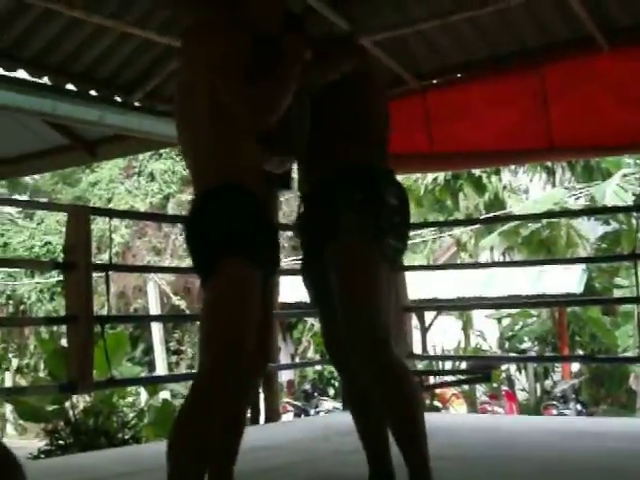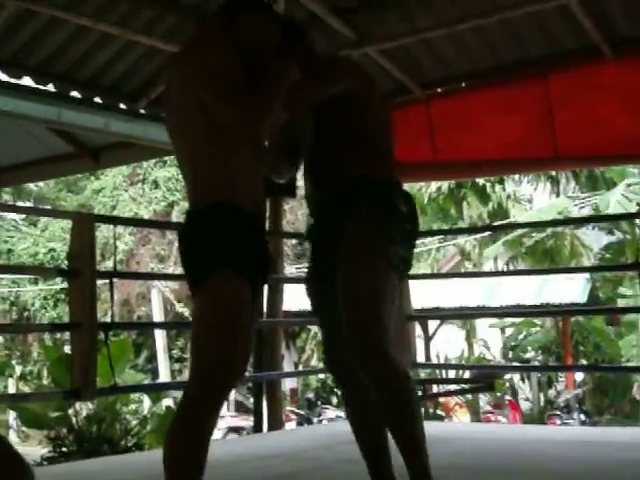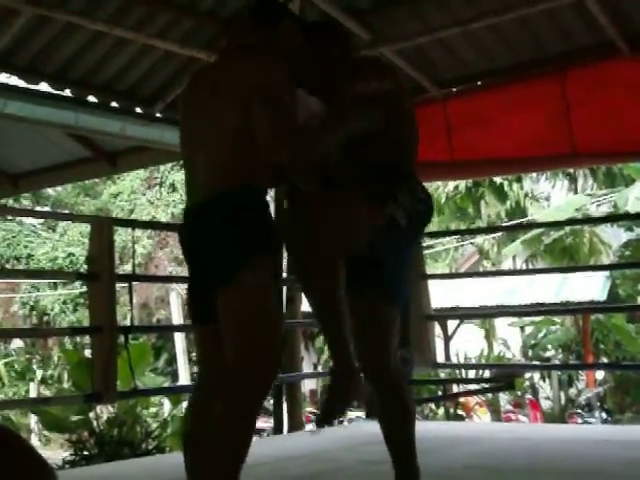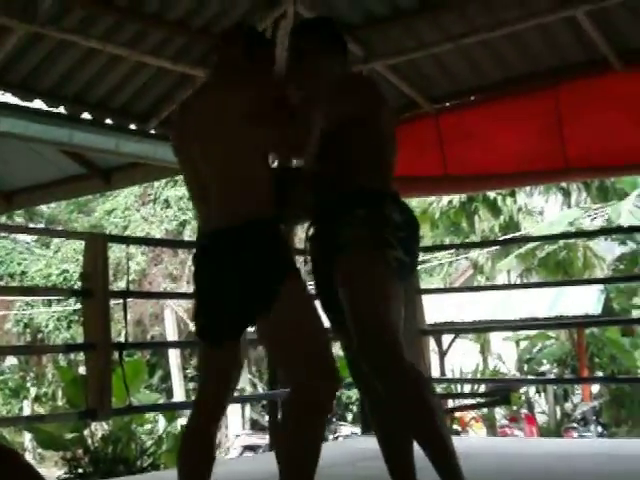
dt=0.5s
person 1, frame 1
left shoulder: (206, 69)
right elbow: (256, 114)
right wrist: (293, 57)
left hip: (245, 223)
right hip: (229, 218)
left knee: (247, 365)
right knee: (222, 373)
person 1, frame 2
left shoulder: (189, 79)
right shoulder: (210, 49)
right elbow: (246, 127)
right wrist: (281, 75)
left hip: (232, 236)
right hip: (221, 233)
left knee: (220, 376)
right knee: (213, 378)
person 1, frame 3
left shoulder: (198, 82)
right shoulder: (262, 63)
right elbow: (284, 153)
right wrist: (332, 130)
left hip: (200, 226)
right hip: (236, 219)
left knee: (214, 377)
right knee: (255, 367)
person 1, frame 4
left shoulder: (185, 116)
right shoulder: (244, 88)
right elbow: (291, 142)
left hip: (211, 258)
right hip: (250, 249)
left knee: (211, 398)
right knee: (318, 379)
person 2, frame 1
left shoulder: (343, 54)
right shoulder: (310, 94)
left hip: (363, 207)
right hip: (324, 218)
left knee: (370, 347)
right knee: (343, 352)
person 2, frame 2
left shoulder: (340, 72)
right shoulder: (317, 108)
left elbow: (290, 98)
left hip: (374, 215)
right hip: (333, 232)
left knee: (367, 349)
right knee: (342, 360)
person 2, frame 3
left shoulder: (375, 72)
right shoulder: (348, 113)
left elbow: (332, 89)
left hip: (390, 202)
right hip: (368, 236)
right knee: (379, 358)
person 2, frame 4
left shoulder: (352, 85)
right shoulder: (341, 112)
left elbow: (309, 113)
left hip: (367, 229)
right hip: (341, 238)
left knee: (381, 358)
right knee: (368, 375)
